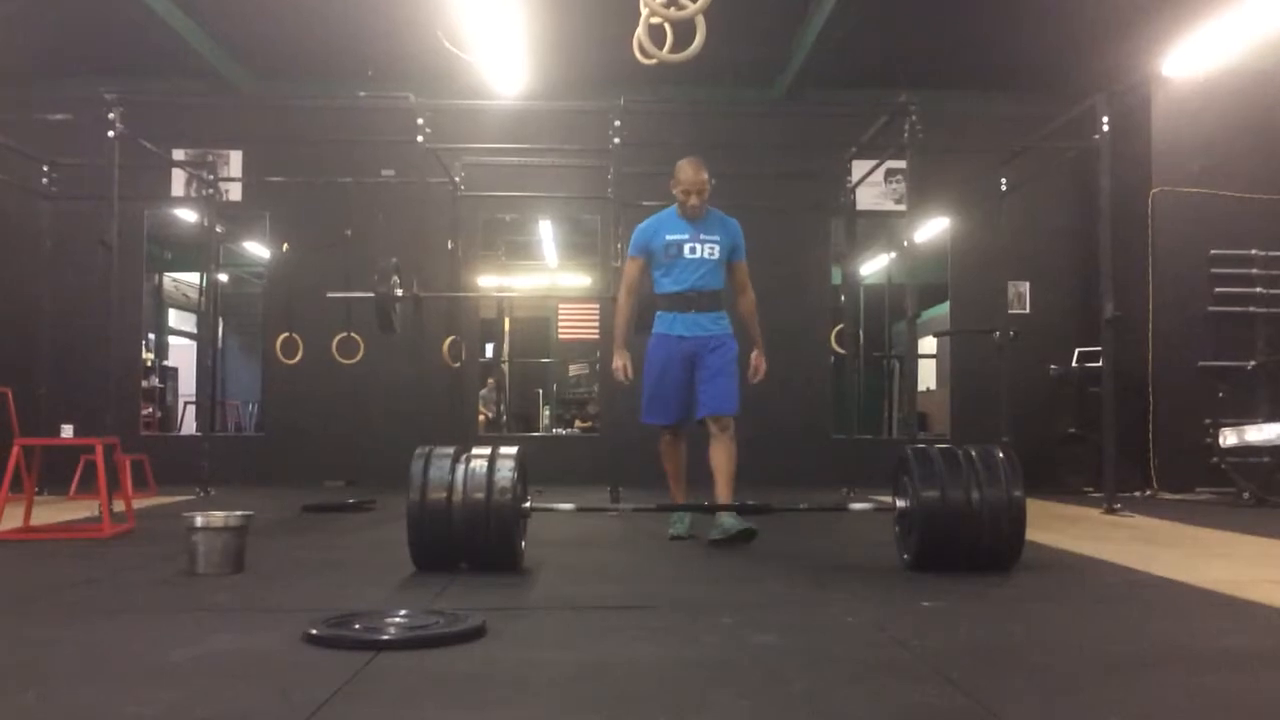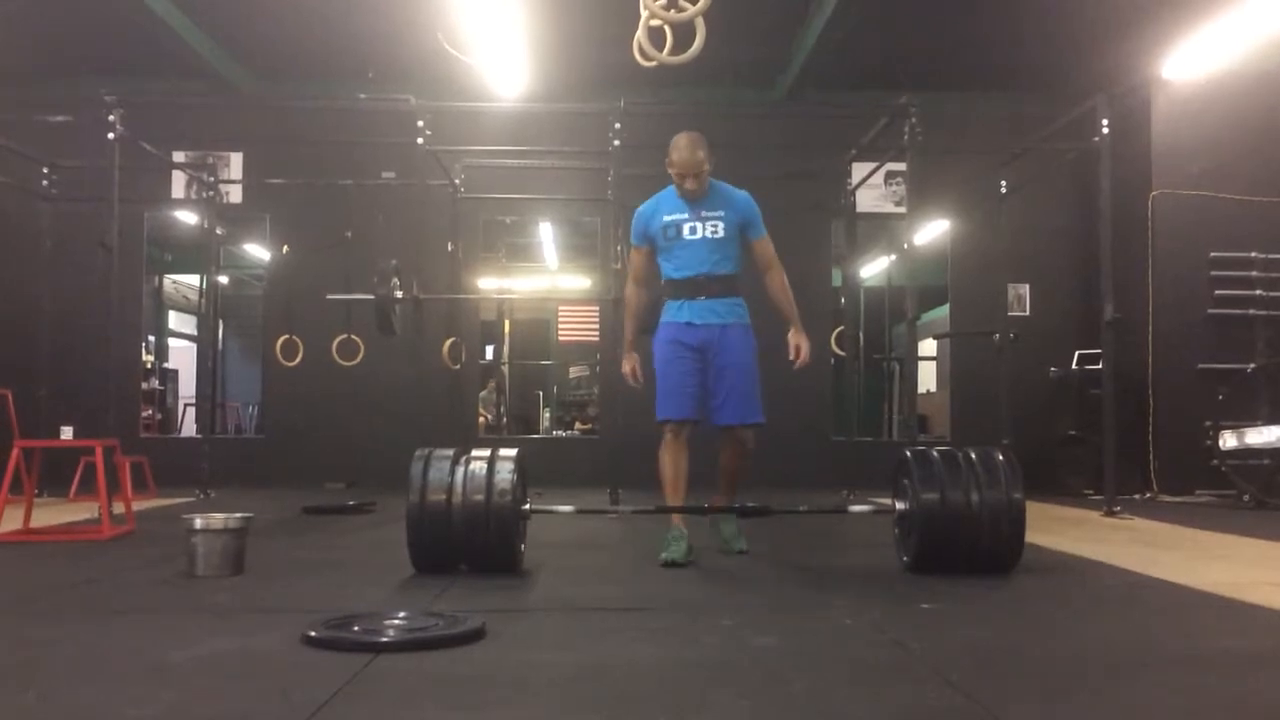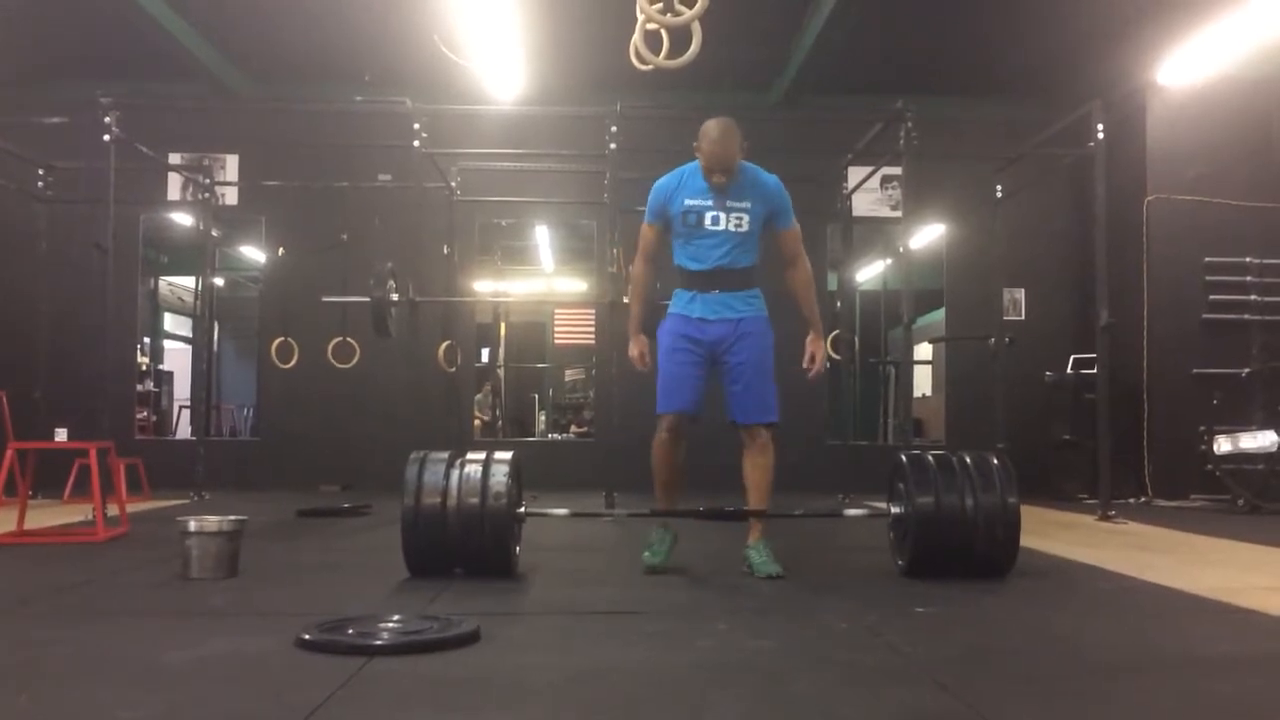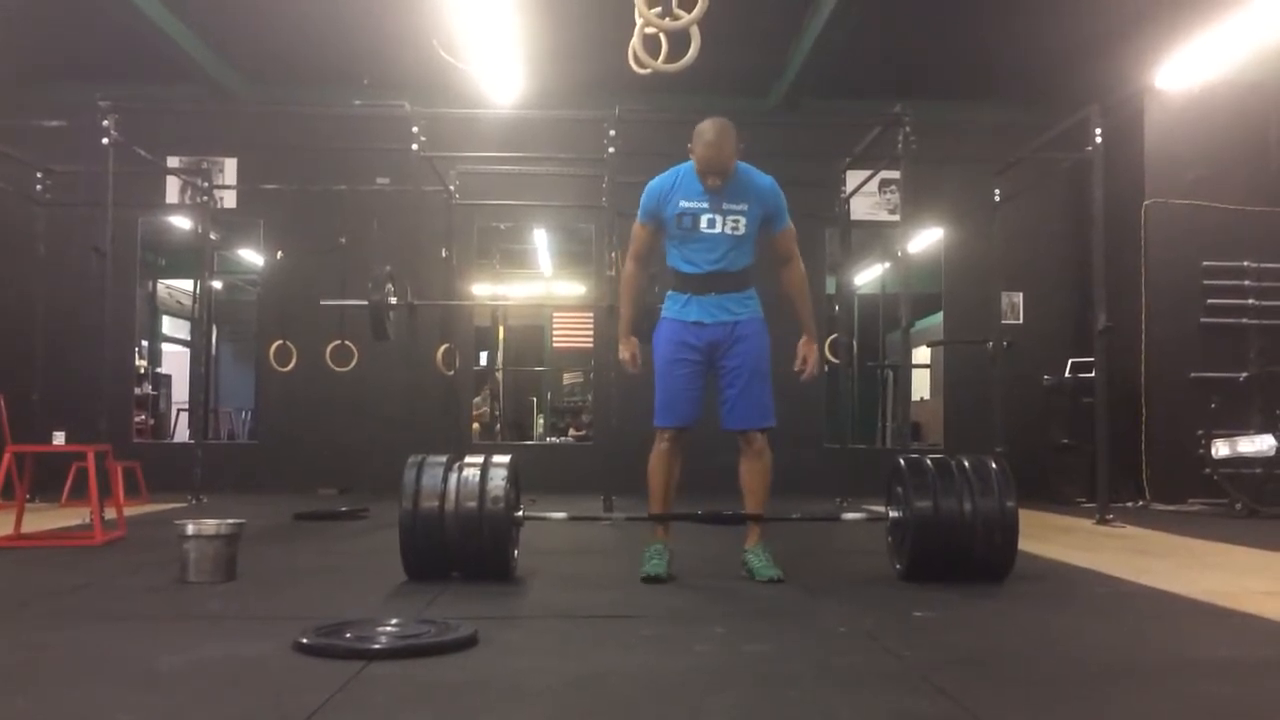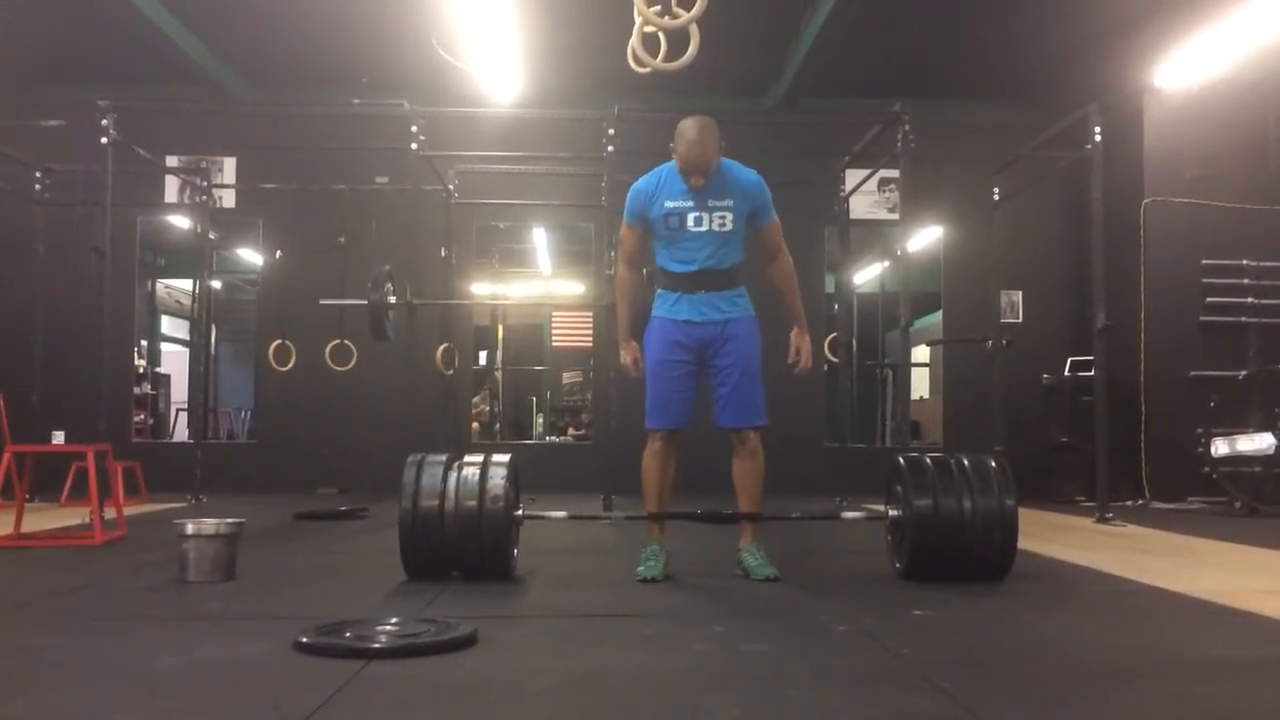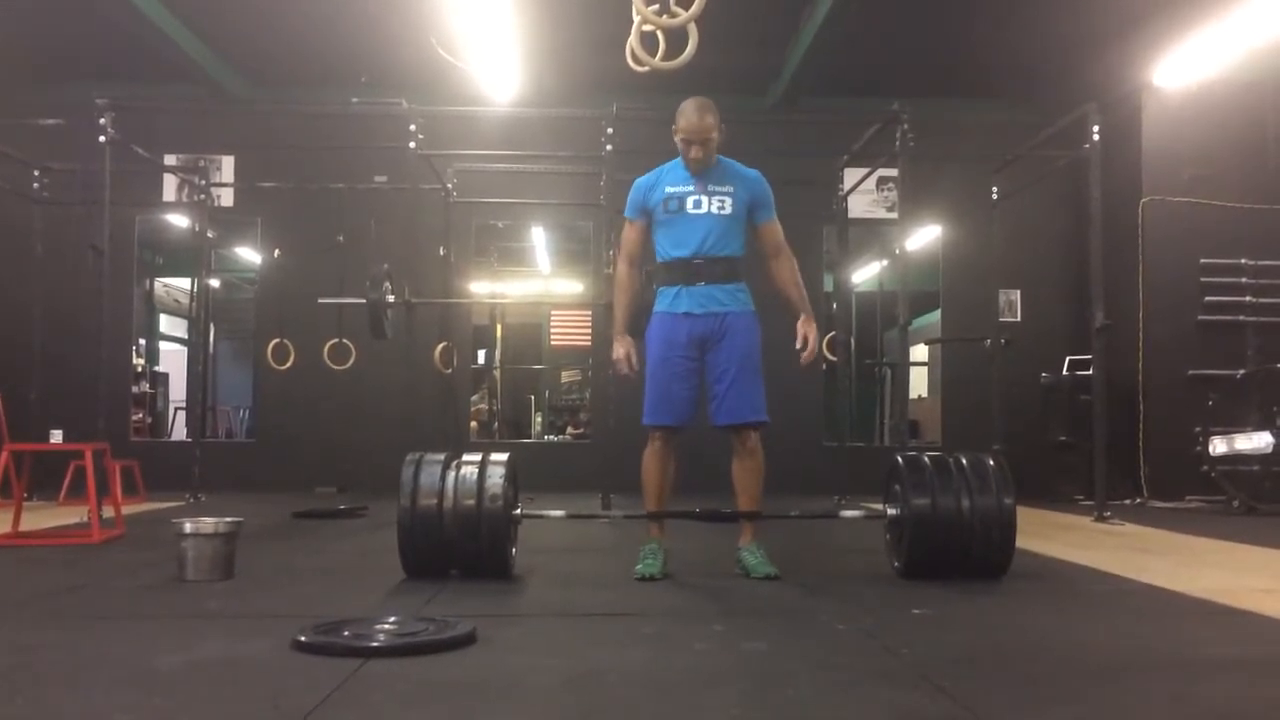
dt=0.7s
person 1, frame 1
left shoulder: (729, 229)
right shoulder: (649, 230)
left elbow: (743, 292)
right elbow: (628, 291)
left wrist: (758, 346)
right wrist: (619, 347)
left hip: (716, 334)
right hip: (669, 334)
left knee: (721, 422)
right knee: (671, 428)
left ankle: (724, 514)
right ankle: (680, 509)
person 1, frame 2
left shoulder: (739, 204)
right shoulder: (649, 214)
left elbow: (770, 270)
right elbow: (636, 284)
left wrist: (796, 326)
right wrist: (628, 348)
left hip: (730, 323)
right hip: (677, 326)
left knee: (738, 429)
right knee: (676, 426)
left ankle: (722, 512)
right ankle: (678, 530)
person 1, frame 3
left shoulder: (769, 190)
right shoulder: (667, 189)
left elbow: (795, 262)
right elbow: (645, 261)
left wrist: (815, 331)
right wrist: (634, 331)
left hip: (746, 318)
right hip: (686, 316)
left knee: (756, 429)
right knee: (670, 421)
left ankle: (755, 541)
right ankle: (663, 525)
person 1, frame 4
left shoulder: (764, 191)
right shoulder: (661, 189)
left elbow: (790, 263)
right elbow: (636, 262)
left wrist: (809, 334)
right wrist: (625, 332)
left hip: (742, 321)
right hip: (681, 321)
left knee: (753, 435)
right knee: (668, 432)
left ankle: (754, 545)
right ankle: (659, 543)
person 1, frame 5
left shoulder: (749, 185)
right shoulder: (645, 191)
left elbow: (776, 257)
right elbow: (628, 265)
left wrist: (800, 326)
right wrist: (624, 337)
left hip: (733, 319)
right hip: (671, 320)
left knee: (745, 433)
right knee: (661, 432)
left ankle: (748, 543)
right ankle: (655, 543)
person 1, frame 6
left shoulder: (750, 183)
right shoulder: (648, 187)
left elbow: (778, 255)
right elbow: (628, 263)
left wrist: (806, 314)
right wrist: (620, 332)
left hip: (733, 315)
right hip: (672, 315)
left knee: (745, 431)
right knee: (660, 431)
left ankle: (748, 543)
right ankle: (654, 543)
